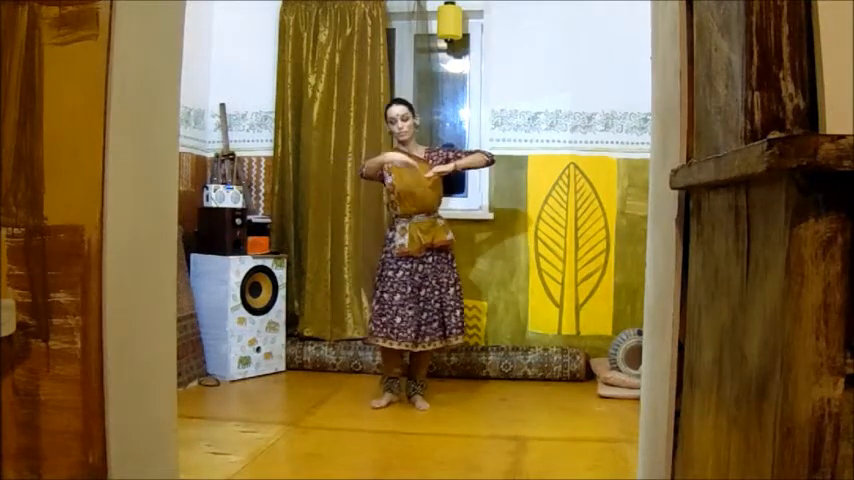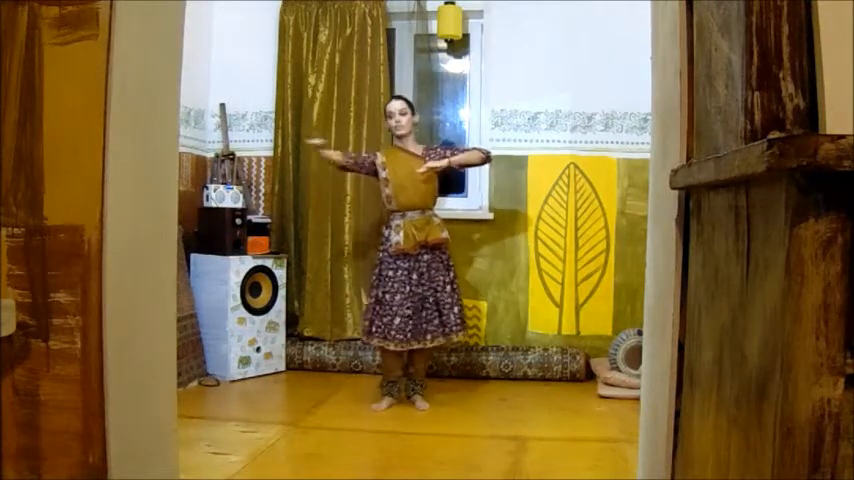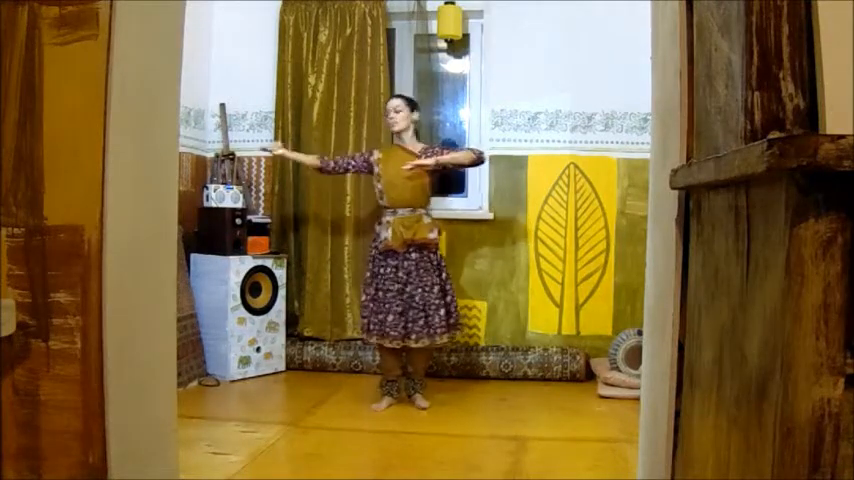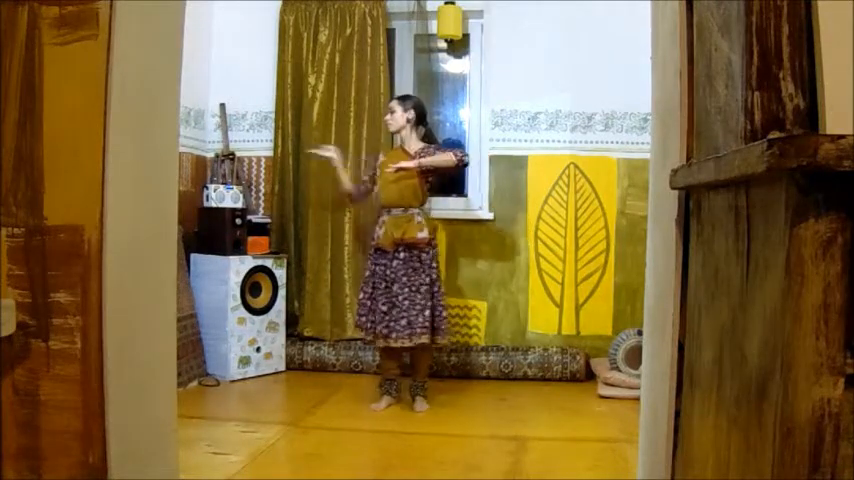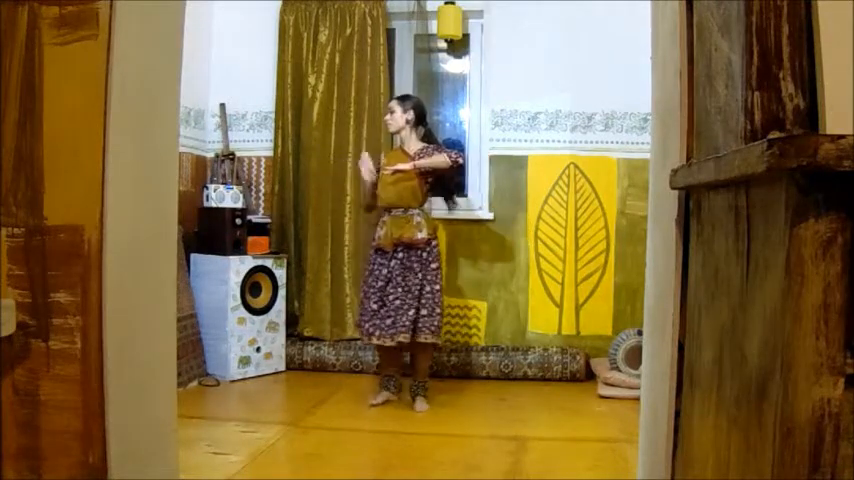
dt=0.2s
person 1, frame 1
left shoulder: (437, 155)
right shoulder: (385, 162)
left elbow: (486, 158)
right elbow: (365, 170)
left wrist: (451, 167)
right wrist: (390, 157)
left hip: (434, 244)
right hip: (400, 244)
left knee: (431, 318)
right knee: (393, 318)
left ankle: (416, 388)
right ankle: (390, 385)
person 1, frame 2
left shoulder: (434, 153)
right shoulder: (379, 159)
left elbow: (483, 155)
right elbow: (347, 162)
left wrist: (445, 163)
right wrist: (325, 151)
left hip: (431, 241)
right hip: (397, 242)
left knee: (427, 318)
right knee: (392, 317)
left ankle: (416, 389)
right ankle: (390, 389)
person 1, frame 3
left shoulder: (431, 152)
right shoulder: (376, 157)
left elbow: (477, 156)
right elbow: (330, 165)
left wrist: (436, 161)
right wrist: (287, 153)
left hip: (421, 239)
right hip: (388, 239)
left knee: (423, 315)
right knee: (387, 316)
left ankle: (416, 387)
right ankle: (390, 388)
person 1, frame 4
left shoulder: (428, 153)
right shoulder: (384, 159)
left elbow: (460, 158)
right elbow: (356, 194)
left wrist: (415, 163)
right wrist: (337, 160)
left hip: (416, 239)
right hip: (385, 239)
left knee: (418, 316)
right knee: (384, 316)
left ankle: (418, 390)
right ankle: (389, 389)
person 1, frame 5
left shoulder: (428, 153)
right shoulder: (385, 158)
left elbow: (455, 159)
right elbow: (372, 204)
left wrist: (410, 166)
right wrist: (368, 179)
left hip: (417, 239)
right hip: (385, 238)
left knee: (418, 316)
right knee: (381, 313)
left ankle: (419, 390)
right ankle: (389, 384)
